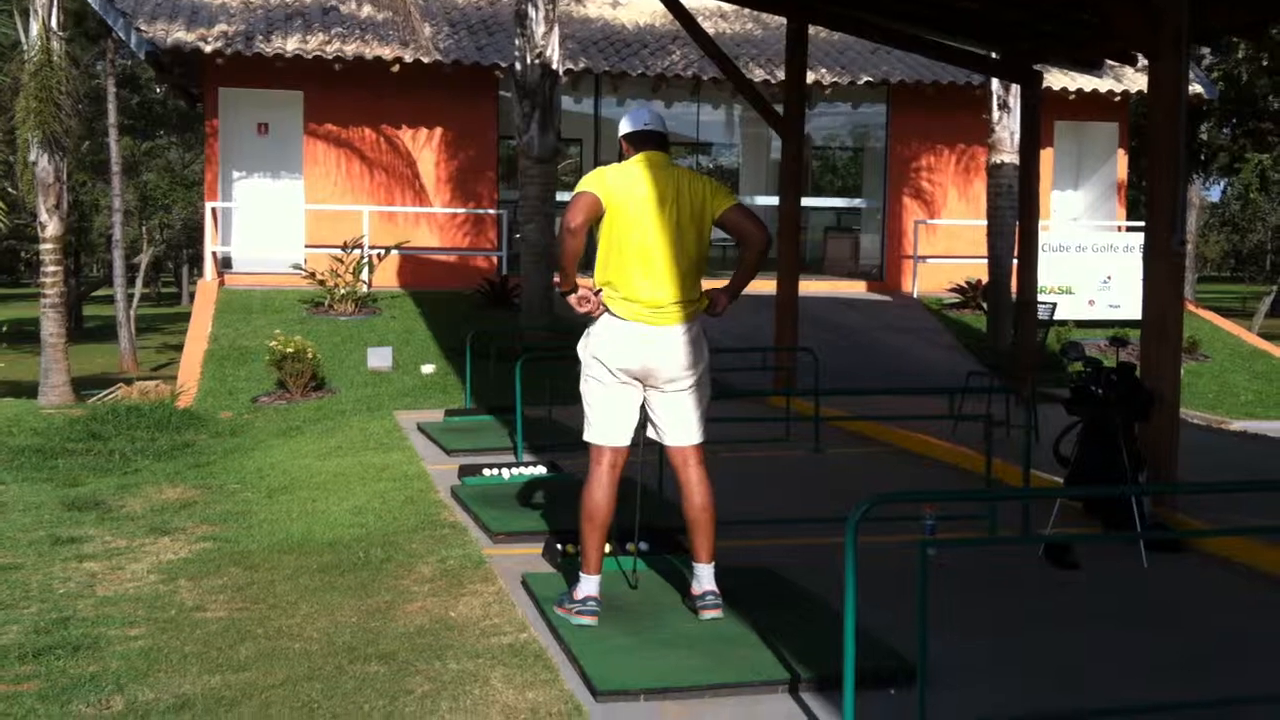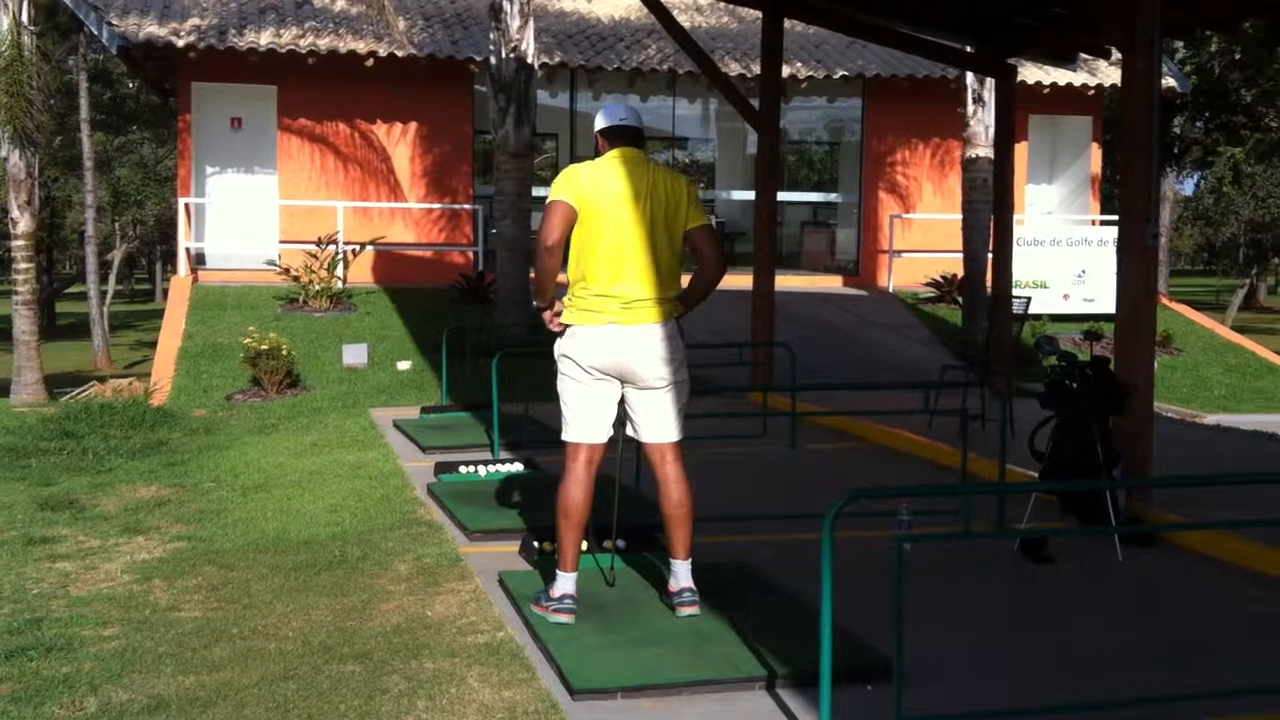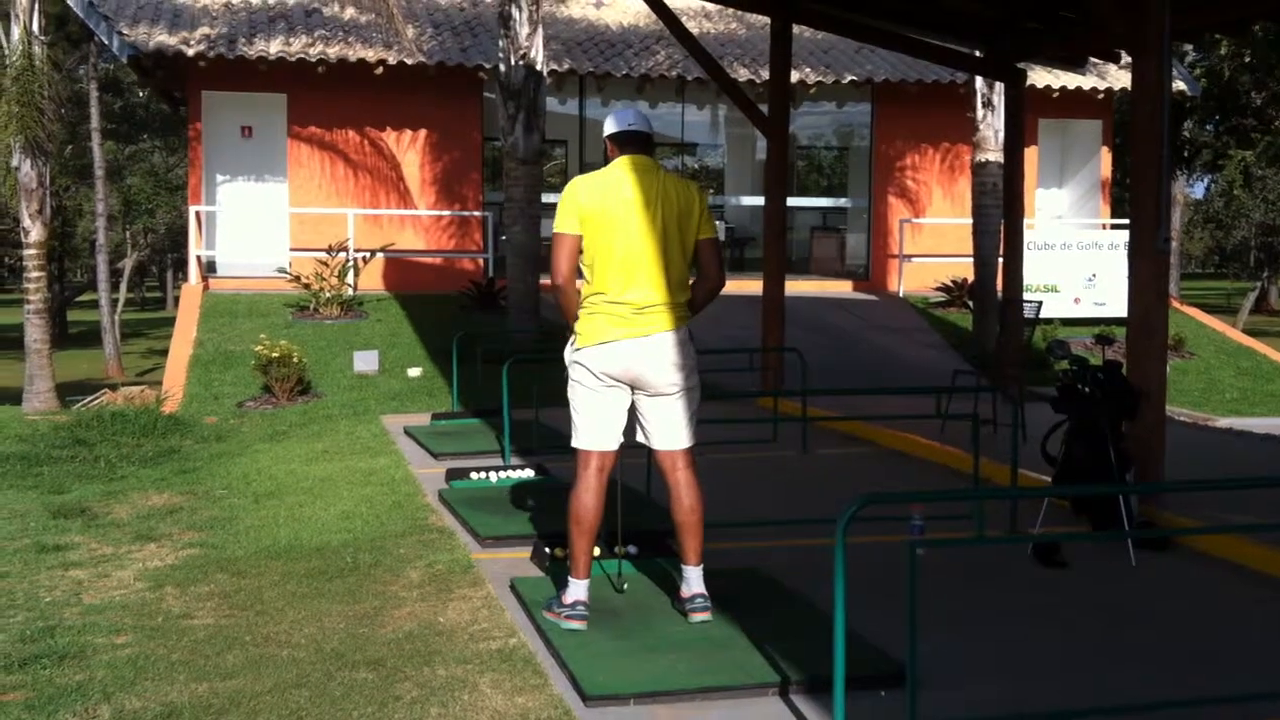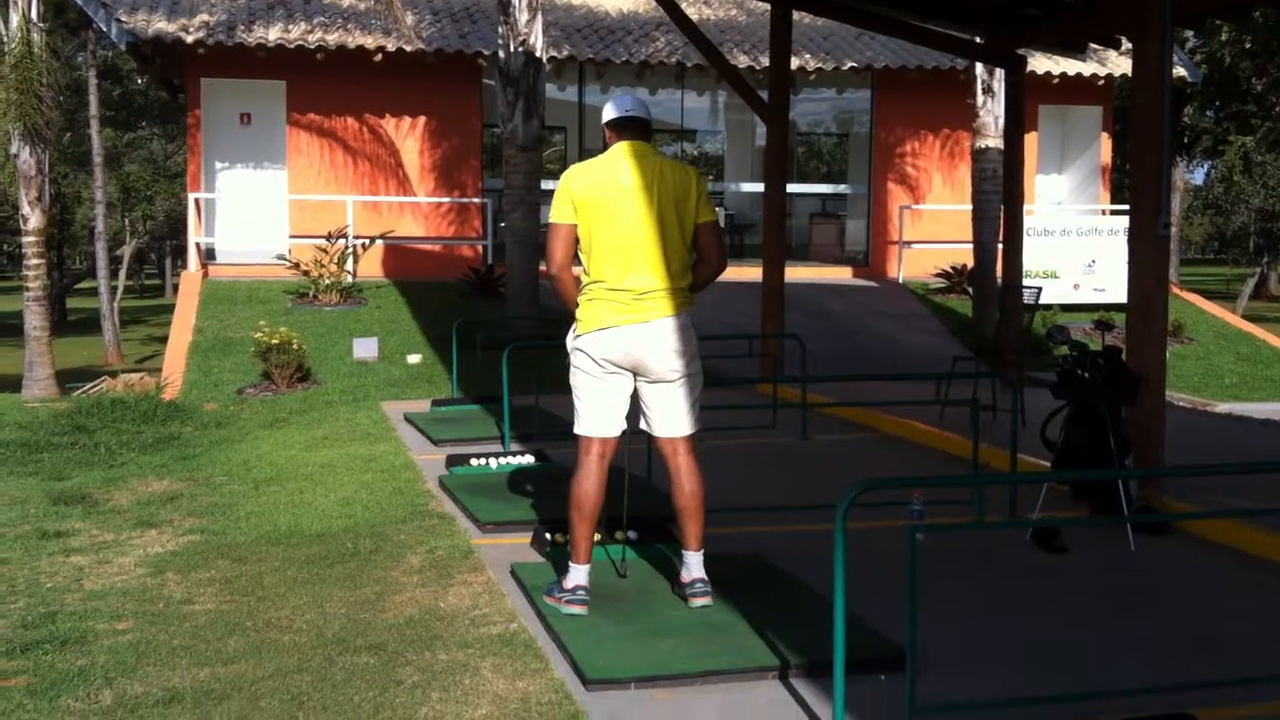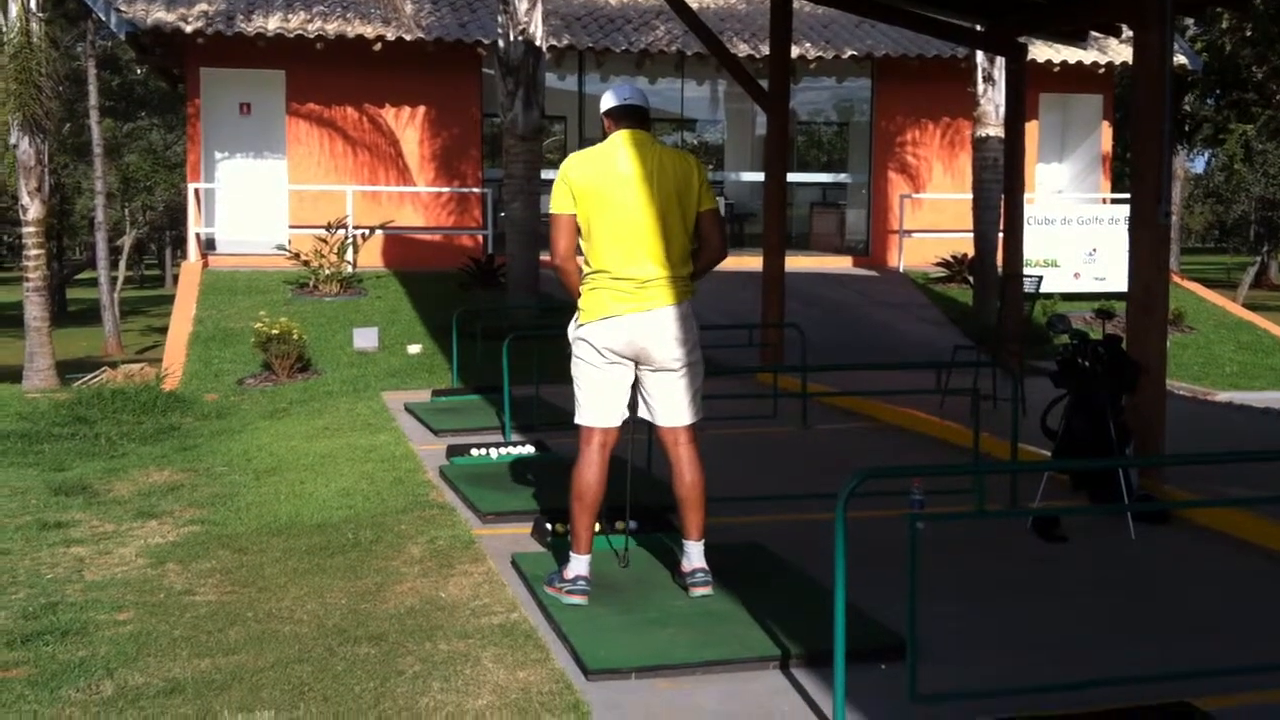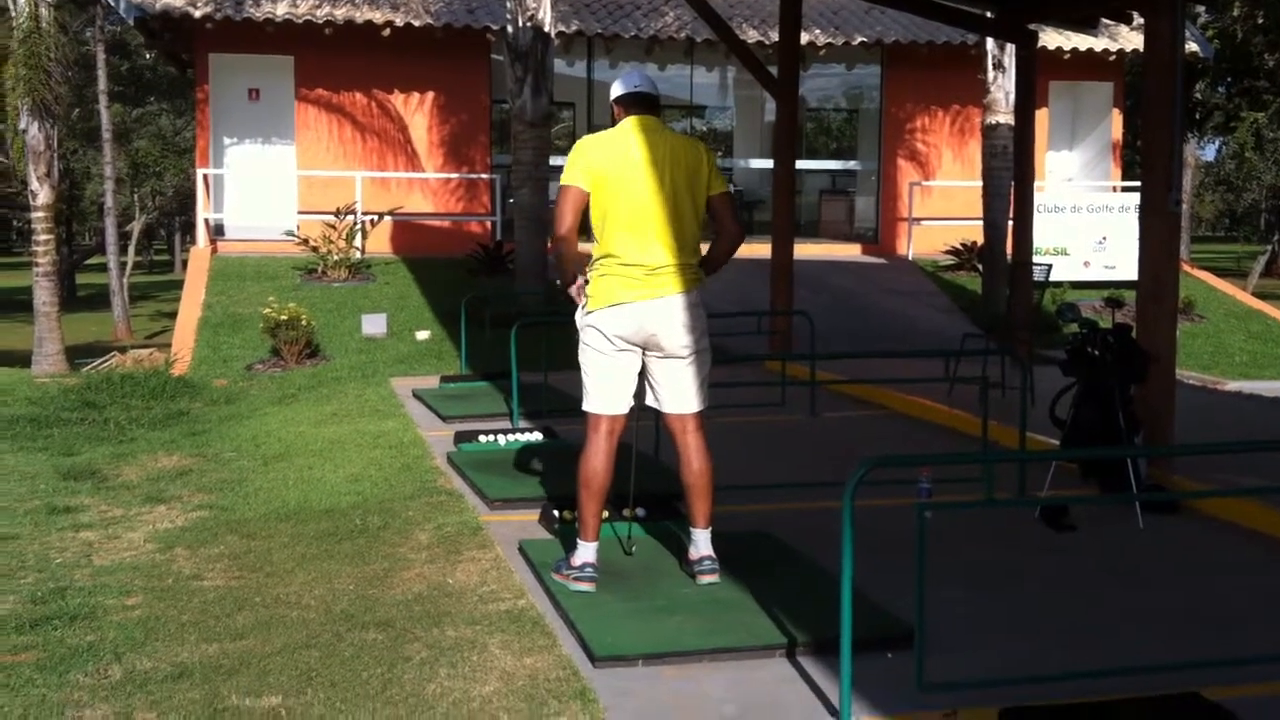
dt=0.5s
person 1, frame 1
left shoulder: (605, 177)
right shoulder: (701, 185)
left elbow: (574, 223)
right elbow: (758, 236)
left wrist: (569, 287)
right wrist: (727, 294)
left hip: (614, 336)
right hip: (678, 339)
left knee: (605, 463)
right knee: (689, 461)
left ankle: (587, 590)
right ankle: (706, 585)
person 1, frame 2
left shoulder: (577, 176)
right shoulder: (677, 185)
left elbow: (549, 243)
right elbow: (712, 262)
left wrist: (545, 304)
right wrist: (682, 306)
left hip: (589, 336)
right hip: (655, 336)
left knee: (581, 460)
right knee: (667, 458)
left ankle: (564, 589)
right ankle: (683, 581)
person 1, frame 3
left shoulder: (582, 189)
right shoulder: (687, 193)
left elbow: (562, 278)
right elbow: (712, 278)
left wrist: (582, 327)
left hip: (599, 345)
right hip: (666, 343)
left knee: (592, 468)
right knee: (679, 465)
left ankle: (576, 595)
right ankle: (694, 588)
person 1, frame 4
left shoulder: (578, 177)
right shoulder: (686, 177)
left elbow: (557, 266)
right elbow: (713, 259)
left hip: (600, 331)
right hip: (668, 328)
left knee: (593, 454)
right knee: (680, 451)
left ankle: (576, 581)
right ankle: (694, 573)
person 1, frame 5
left shoulder: (577, 165)
right shoulder: (685, 164)
left elbow: (562, 256)
right elbow: (715, 245)
left hip: (602, 320)
right hip: (669, 316)
left knee: (595, 443)
right knee: (681, 440)
left ankle: (577, 570)
right ankle: (696, 563)
person 1, frame 6
left shoulder: (590, 148)
right shoulder: (695, 151)
left elbow: (563, 230)
right elbow: (731, 231)
left wrist: (573, 279)
left hip: (610, 306)
right hip: (677, 304)
left knee: (602, 430)
right knee: (688, 428)
left ankle: (584, 557)
right ankle: (702, 550)
